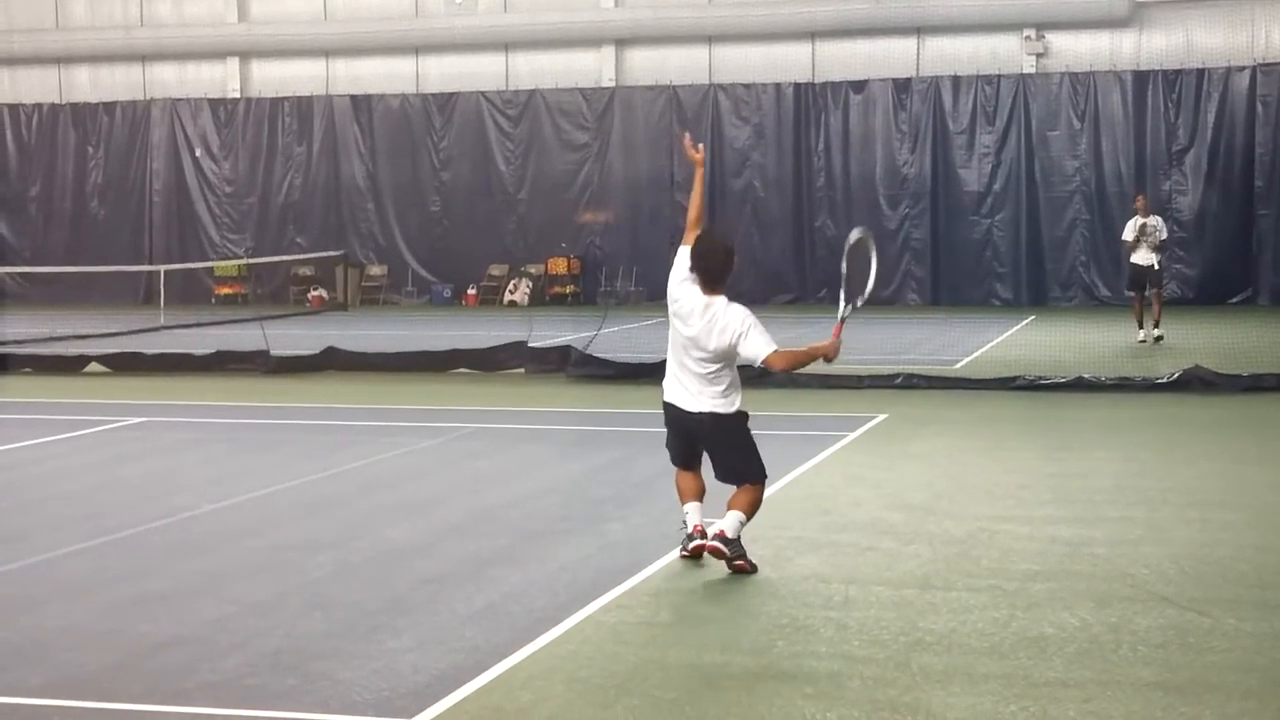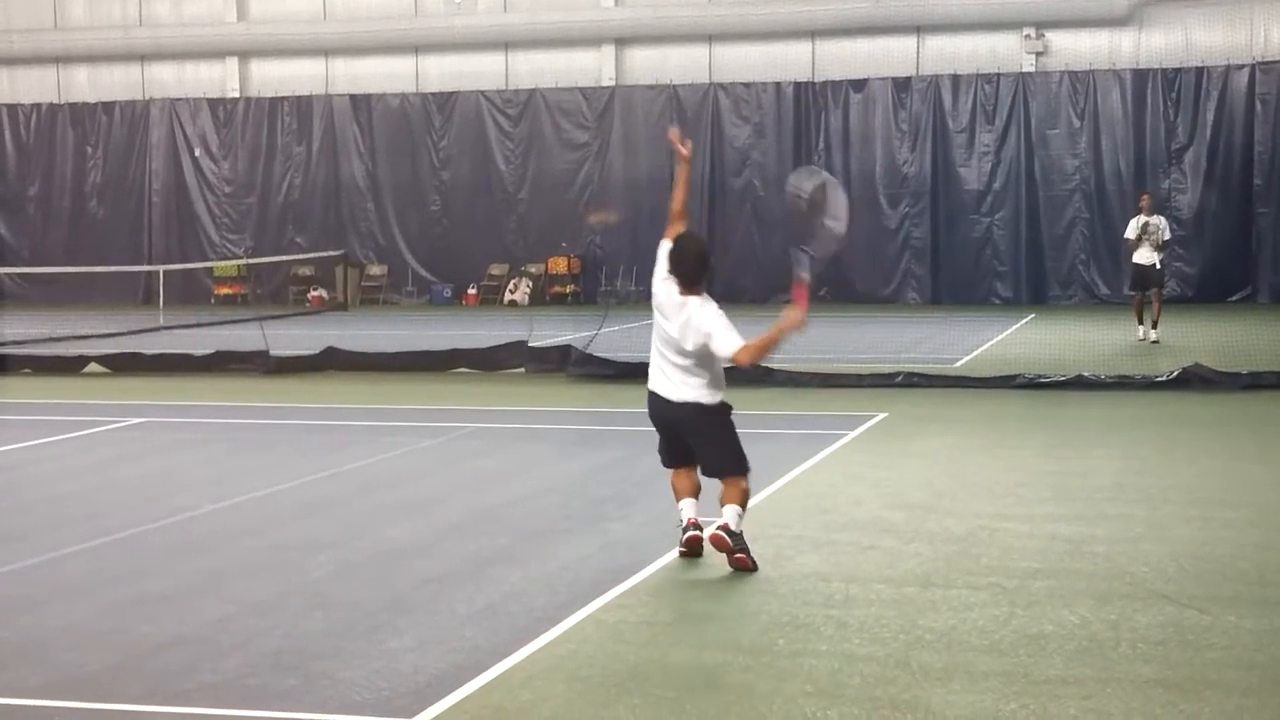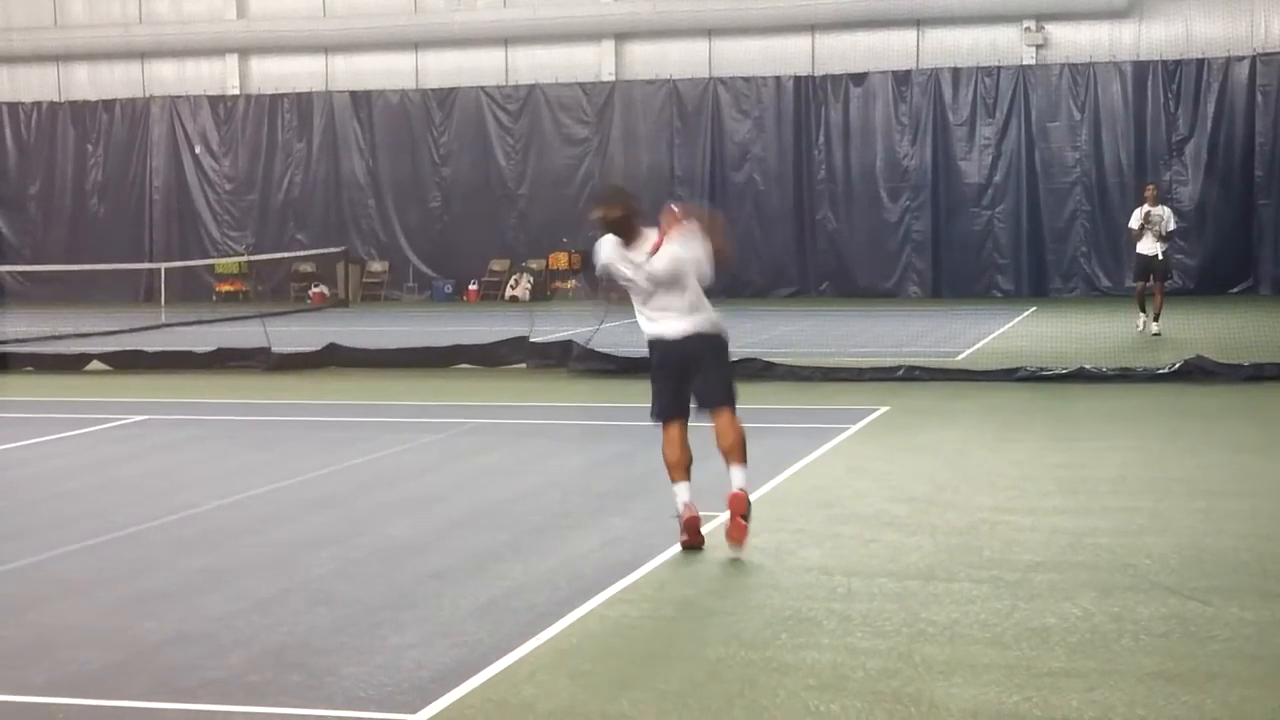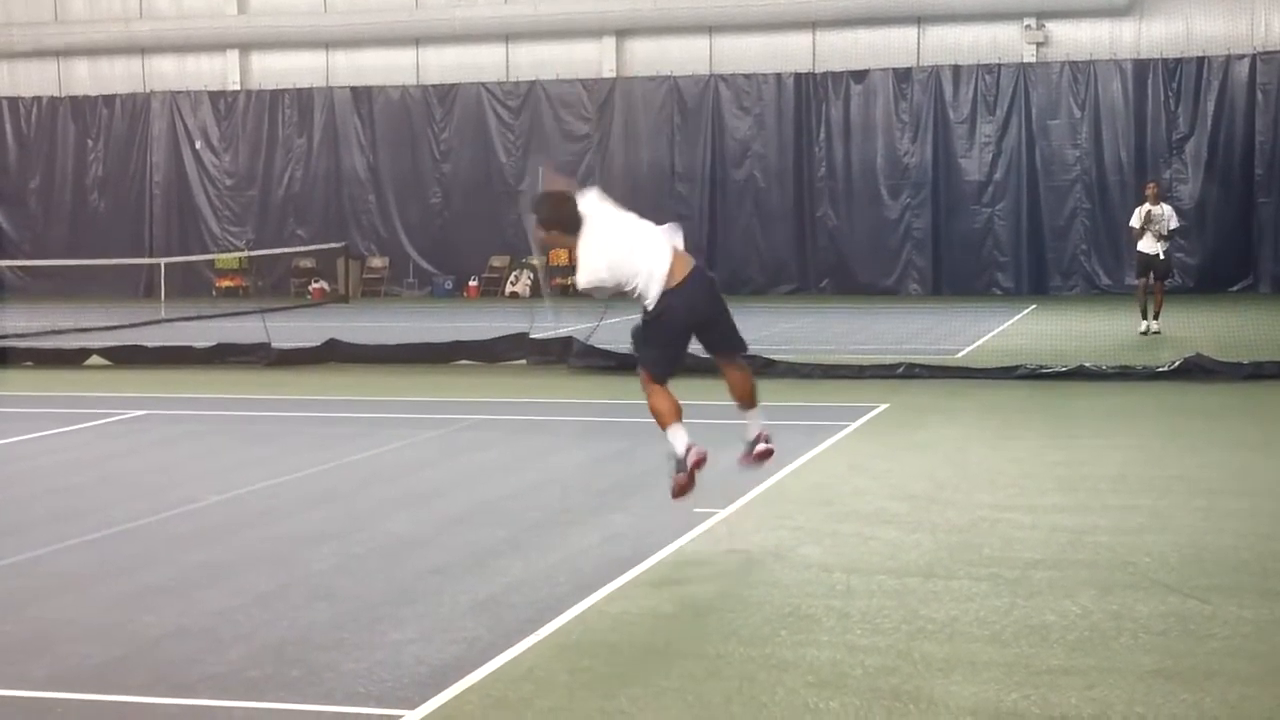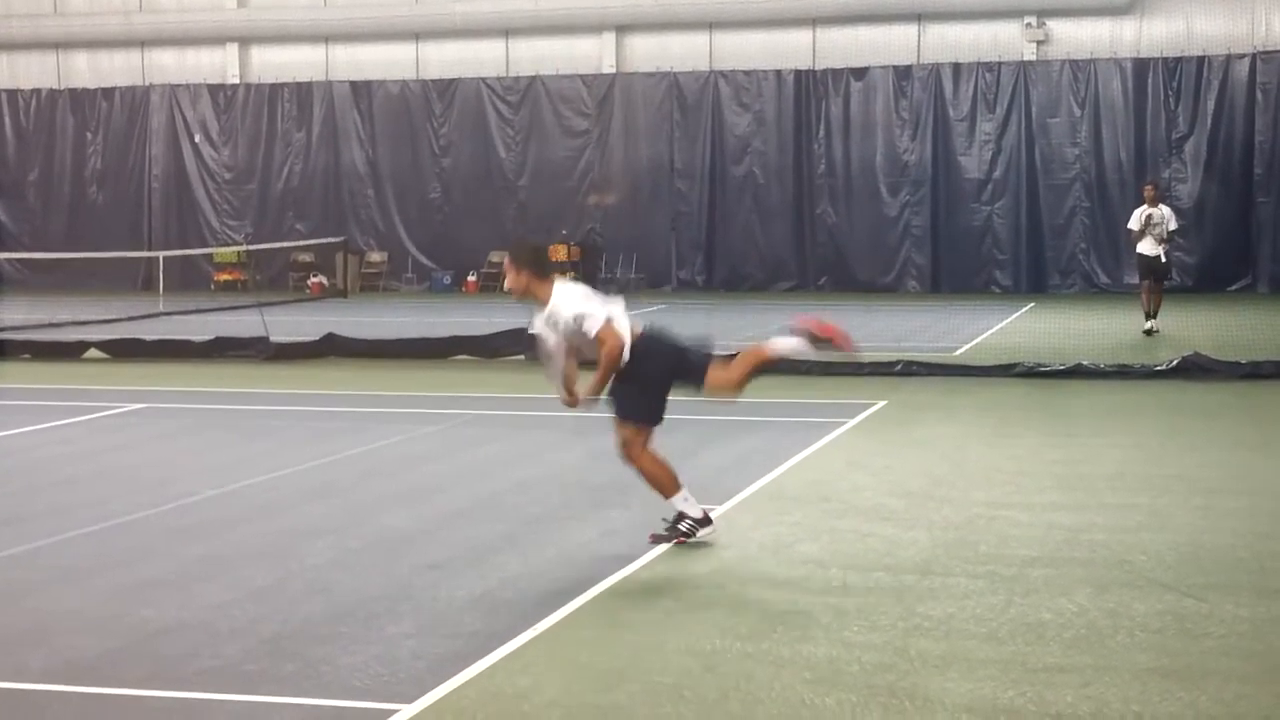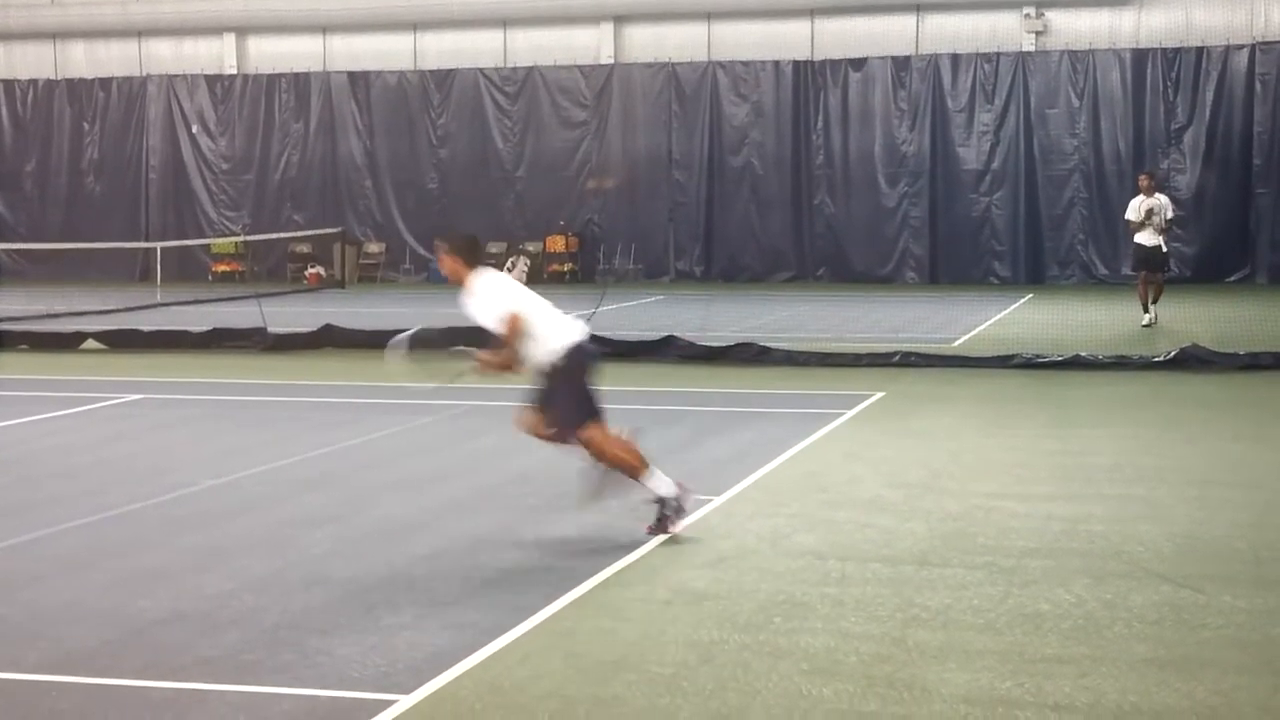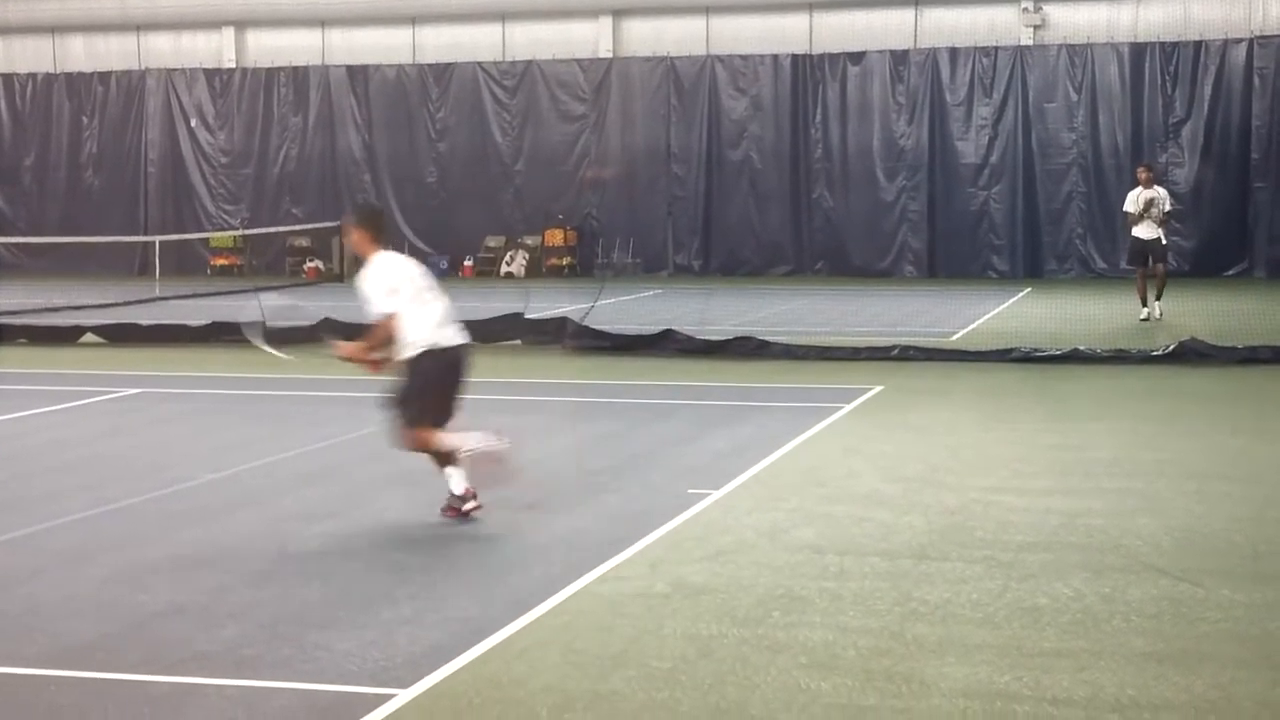
dt=0.2s
person 1, frame 1
left shoulder: (678, 289)
right shoulder: (736, 319)
left elbow: (692, 227)
right elbow: (778, 361)
left wrist: (698, 170)
right wrist: (822, 349)
left hip: (676, 407)
right hip: (720, 415)
left knee: (686, 468)
right knee: (751, 485)
left ankle: (694, 526)
right ankle: (727, 533)
person 1, frame 2
left shoulder: (663, 284)
right shoulder: (709, 318)
left elbow: (676, 221)
right elbow: (746, 359)
left wrist: (684, 166)
right wrist: (785, 327)
left hip: (661, 400)
right hip: (702, 407)
left knee: (681, 465)
right knee: (734, 480)
left ankle: (690, 523)
right ankle: (727, 526)
person 1, frame 3
left shoulder: (608, 250)
right shoulder: (672, 253)
right elbow: (717, 254)
right wrist: (701, 224)
left hip: (662, 345)
right hip: (704, 339)
left knee: (673, 428)
right knee: (724, 415)
left ankle: (688, 513)
right ankle: (738, 492)
person 1, frame 4
left shoulder: (589, 269)
right shoulder: (592, 206)
left hip: (670, 304)
right hip: (696, 279)
left knee: (653, 382)
right knee: (732, 363)
left ankle: (684, 451)
right ankle: (757, 435)
person 1, frame 5
left shoulder: (566, 304)
right shoulder: (544, 323)
left elbow: (612, 343)
right elbow: (564, 358)
left wrist: (595, 387)
right wrist: (568, 388)
left hip: (636, 355)
right hip: (628, 358)
person 1, frame 6
left shoulder: (477, 293)
right shoulder: (493, 281)
left elbow: (515, 327)
left wrist: (499, 358)
right wrist: (504, 358)
left hip: (565, 356)
right hip: (570, 351)
left knee: (589, 436)
right knee: (533, 423)
left ankle: (668, 494)
person 1, frame 7
left shoulder: (372, 275)
right shoulder: (401, 263)
left elbow: (388, 330)
left wrist: (357, 351)
right wrist: (380, 355)
left hip: (429, 353)
right hip: (451, 347)
left knee: (415, 436)
right knee: (425, 430)
left ankle: (480, 443)
right ankle: (462, 493)
